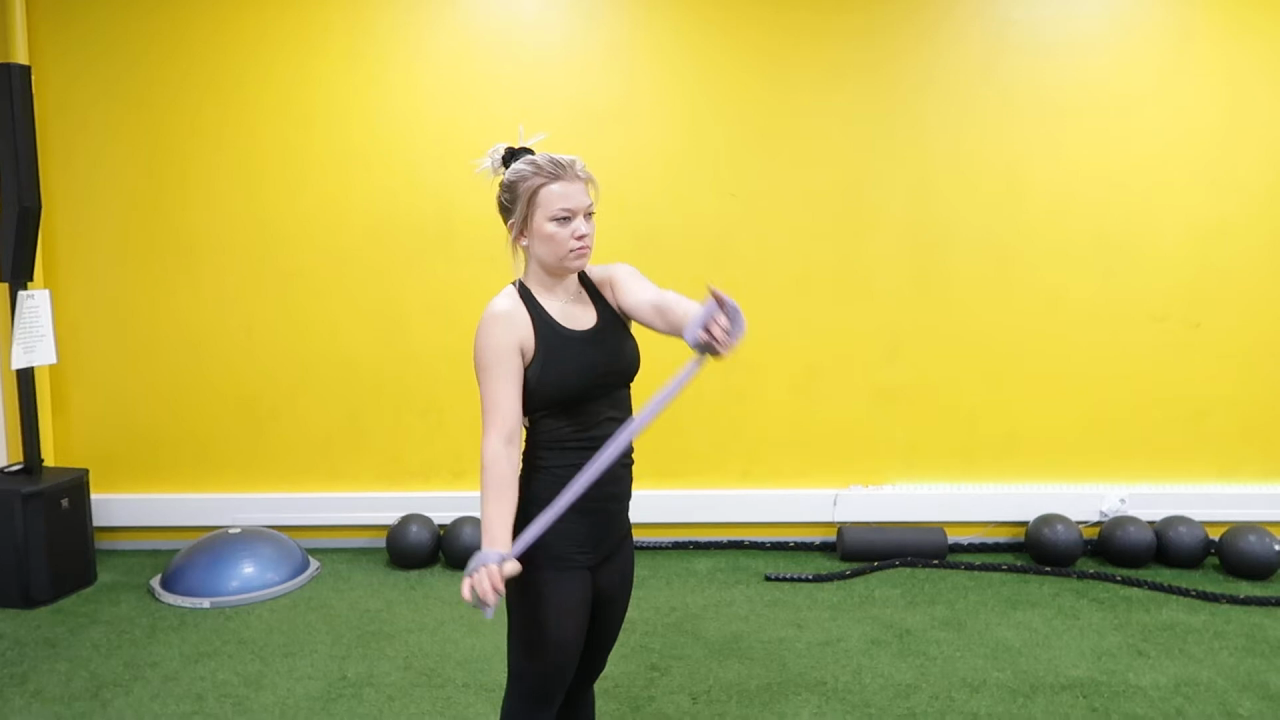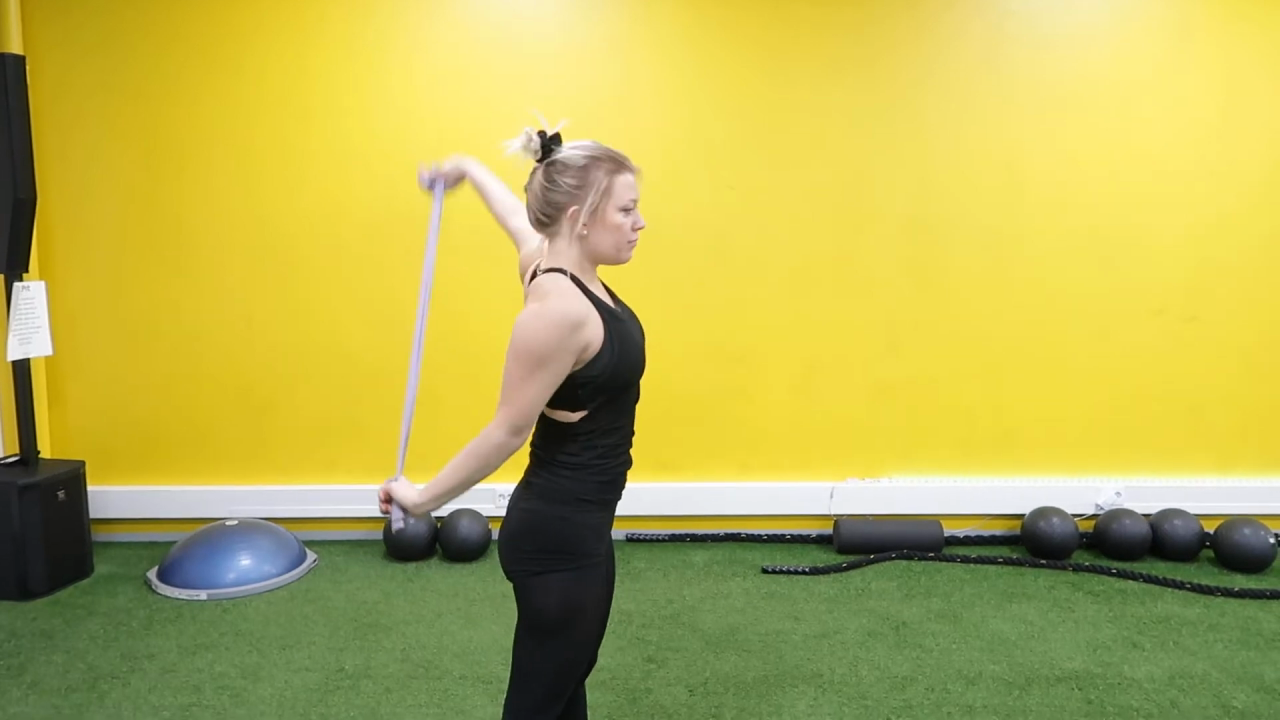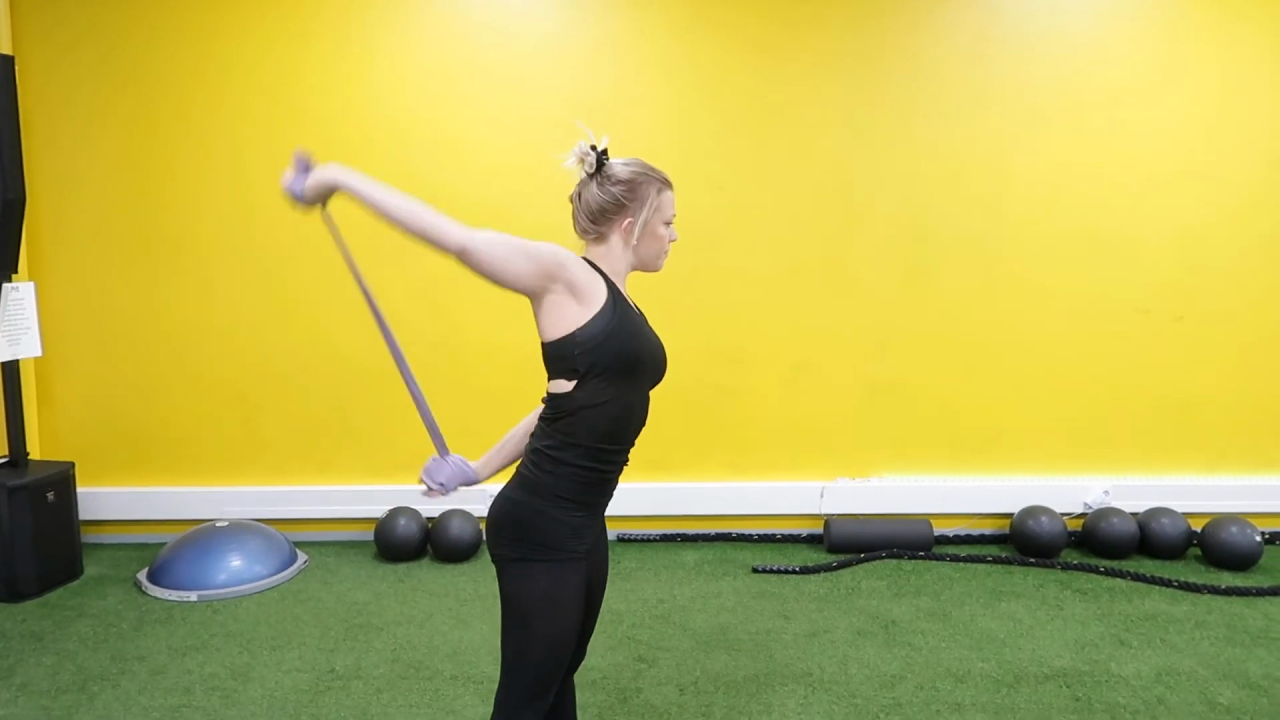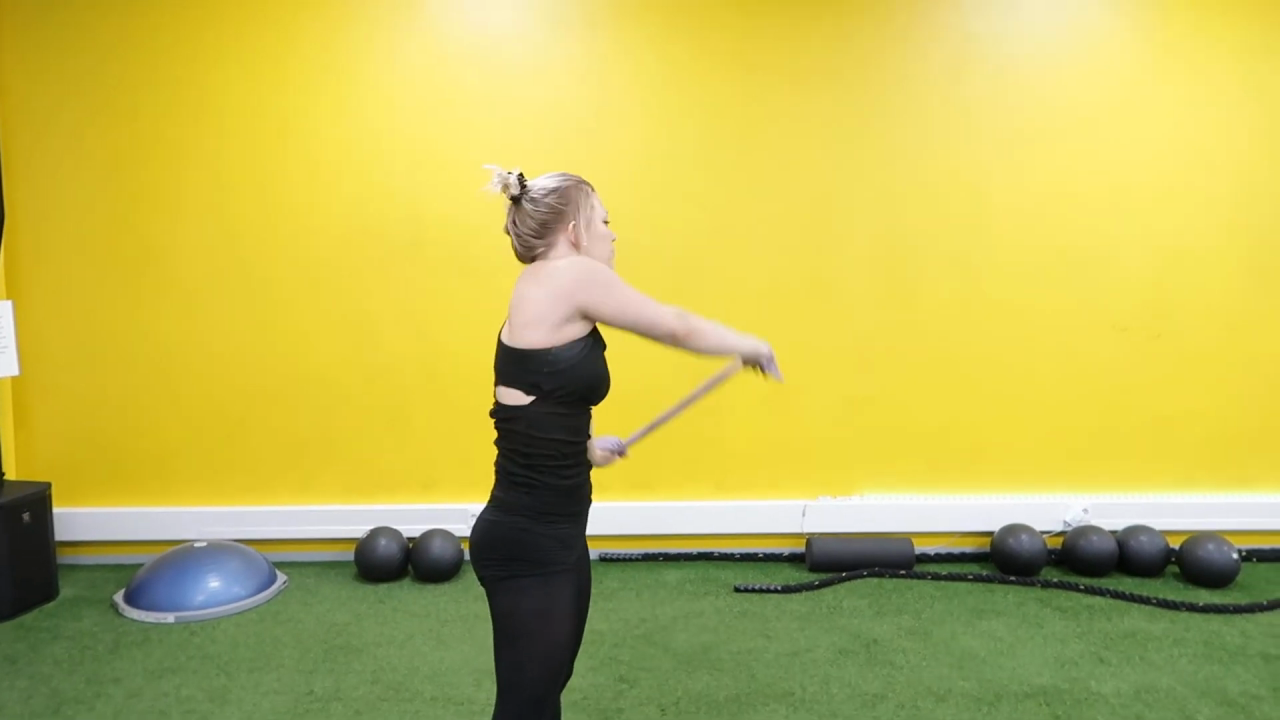
dt=1s
person 1, frame 1
left shoulder: (614, 283)
right shoulder: (508, 317)
left elbow: (665, 307)
right elbow: (501, 440)
left wrist: (704, 323)
right wrist: (495, 549)
left hip: (610, 528)
right hip: (550, 537)
person 1, frame 2
left shoulder: (563, 265)
right shoulder: (557, 309)
left elbow: (528, 211)
right elbow: (508, 430)
left wrist: (471, 168)
right wrist: (423, 500)
left hip: (576, 527)
right hip: (555, 535)
person 1, frame 3
left shoulder: (615, 300)
right shoulder: (566, 276)
right elbow: (464, 240)
left wrist: (480, 466)
right wrist: (344, 178)
left hip: (580, 524)
right hip: (540, 525)
person 1, frame 4
left shoulder: (555, 300)
right shoulder: (561, 277)
right elbow: (676, 326)
left wrist: (587, 446)
right wrist: (746, 345)
left hip: (555, 537)
right hip: (527, 542)
